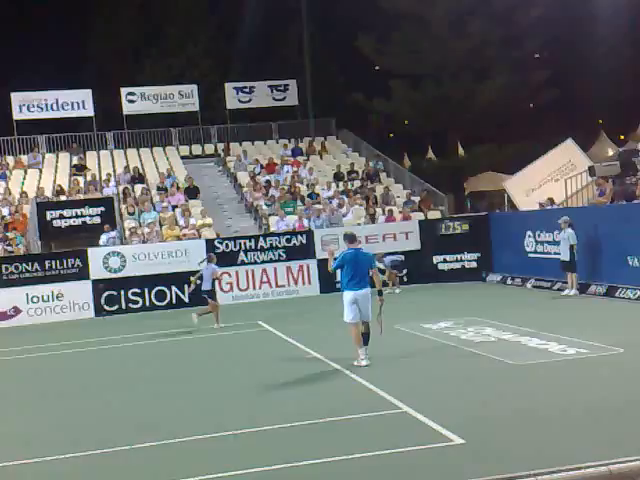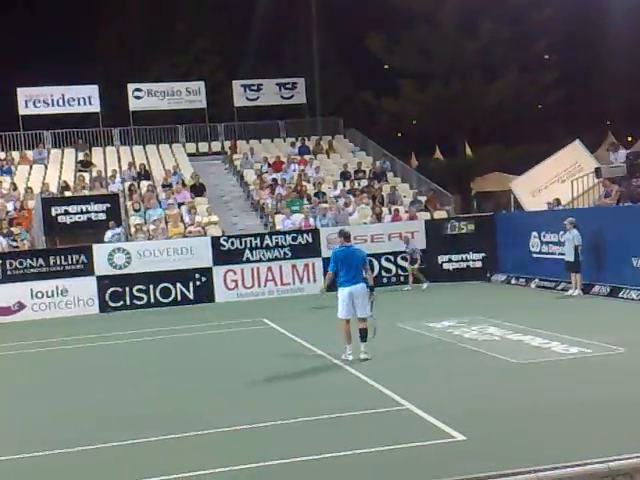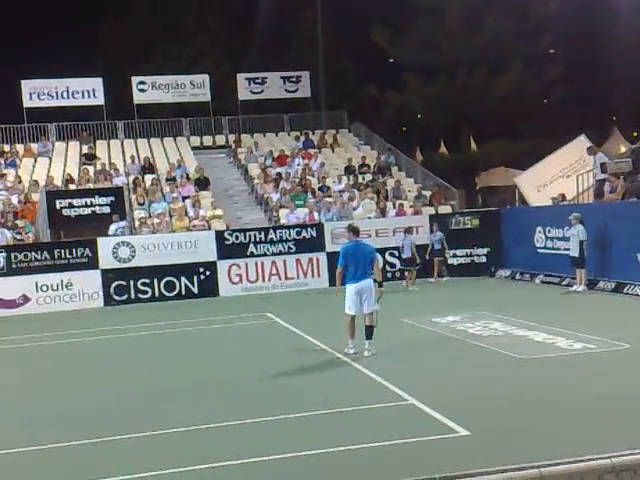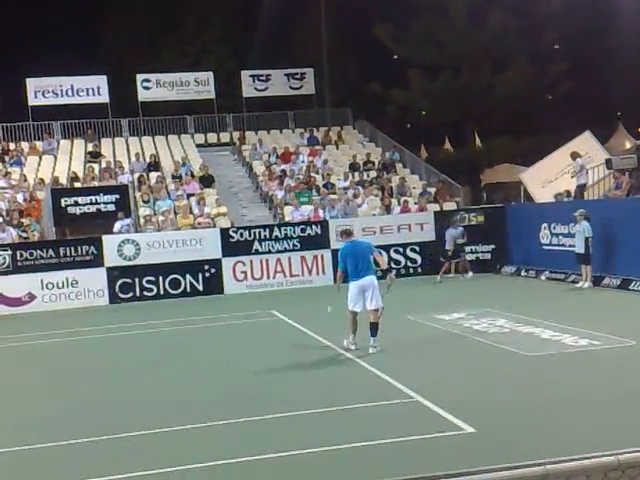
dt=0.7s
person 1, frame 1
left shoulder: (345, 255)
right shoulder: (368, 255)
left elbow: (331, 269)
right elbow: (375, 274)
left wrist: (330, 257)
right wrist: (380, 292)
left hip: (350, 293)
right hip: (364, 291)
left knee: (354, 325)
right knee: (365, 322)
left ankle: (362, 357)
right ankle: (364, 354)
person 1, frame 2
left shoulder: (336, 253)
right shoulder: (361, 252)
left elbow: (331, 274)
right elbow: (368, 272)
left wrist: (325, 286)
right wrist: (372, 289)
left hip: (344, 289)
right hip: (360, 287)
left knee: (345, 321)
right knee: (363, 319)
left ankle: (349, 352)
right ankle: (363, 350)
person 1, frame 3
left shoulder: (345, 249)
right shoulder: (370, 248)
left elbow: (340, 270)
right elbow: (376, 268)
left wrist: (338, 286)
right wrist: (380, 285)
left hip: (352, 285)
right hip: (367, 283)
left knee: (350, 316)
right knee: (369, 315)
left ankle: (351, 346)
right ankle: (368, 347)
person 1, frame 4
left shoulder: (343, 250)
right shoulder: (366, 245)
left elbow: (341, 272)
right elbow: (379, 257)
left wrist: (338, 285)
right wrist: (388, 271)
left hip: (355, 283)
right hip: (370, 279)
left knee: (352, 312)
right knee: (374, 311)
left ankle: (352, 341)
right ankle: (373, 344)
